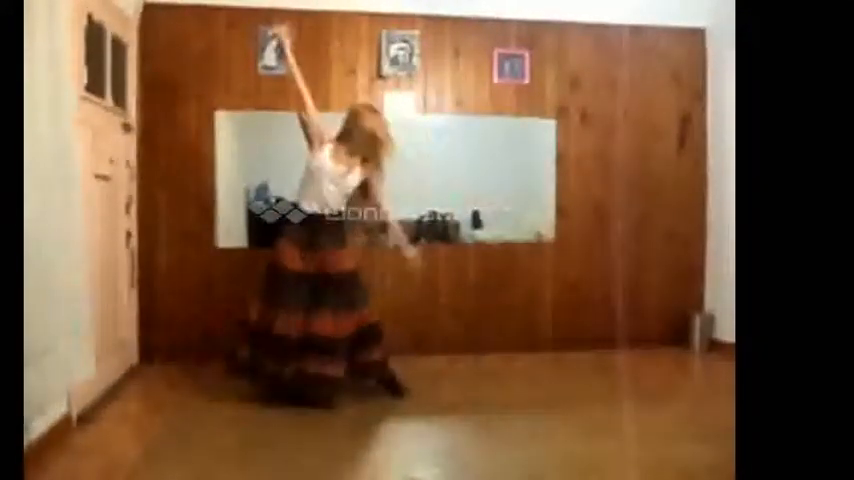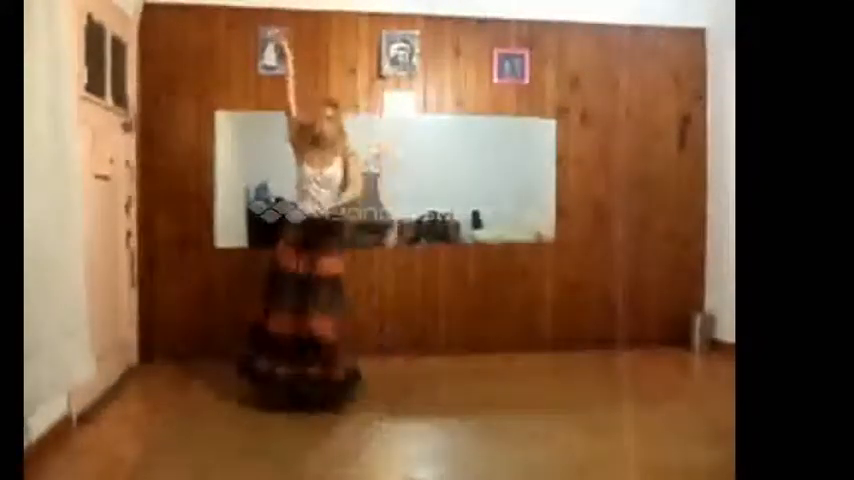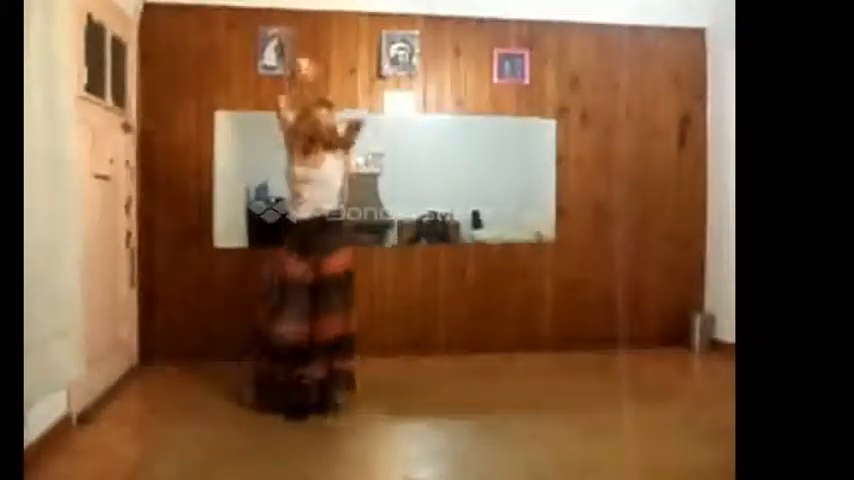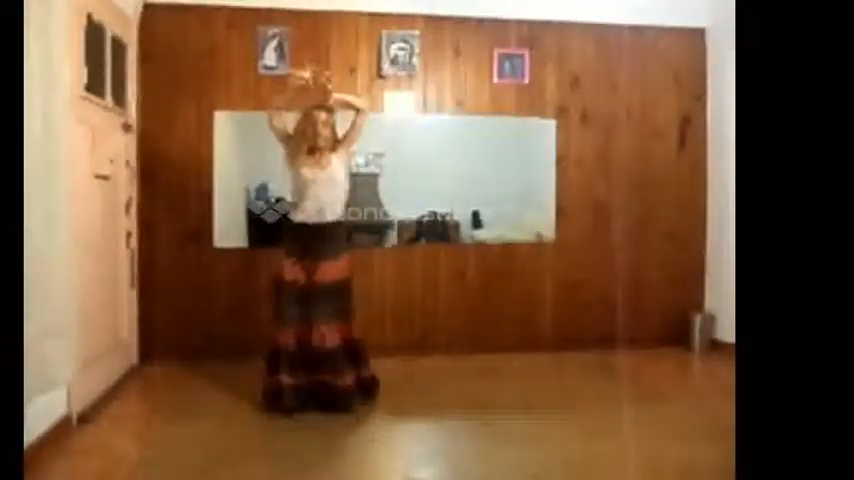
dt=0.4s
person 1, frame 1
left shoulder: (367, 165)
right shoulder: (322, 143)
left elbow: (380, 205)
right elbow: (304, 96)
left wrist: (403, 242)
right wrist: (287, 51)
left hip: (334, 235)
right hip: (300, 229)
left knee: (342, 308)
right knee: (290, 306)
left ankle: (323, 381)
right ankle: (287, 381)
person 1, frame 2
left shoulder: (347, 156)
right shoulder: (302, 151)
left elbow: (356, 190)
right elbow: (291, 106)
left wrist: (326, 208)
right wrist: (287, 57)
left hip: (327, 237)
right hip: (297, 232)
left knee: (320, 315)
right knee: (285, 310)
left ankle: (324, 386)
right ankle: (283, 383)
person 1, frame 3
left shoulder: (339, 150)
right shoulder: (294, 150)
left elbow: (357, 122)
right elbow: (282, 108)
left wrist: (334, 127)
left hip: (331, 237)
right hip: (297, 237)
left knee: (330, 316)
right knee: (289, 317)
left ankle: (325, 390)
right ankle: (287, 390)
person 1, frame 4
left shoulder: (342, 152)
right shoulder: (295, 154)
left elbow: (363, 109)
right elbow: (273, 118)
left wrist: (332, 98)
right wrist: (296, 91)
left hip: (331, 240)
right hip: (298, 238)
left knee: (330, 318)
right knee: (293, 316)
left ankle: (338, 389)
right ankle: (291, 390)
